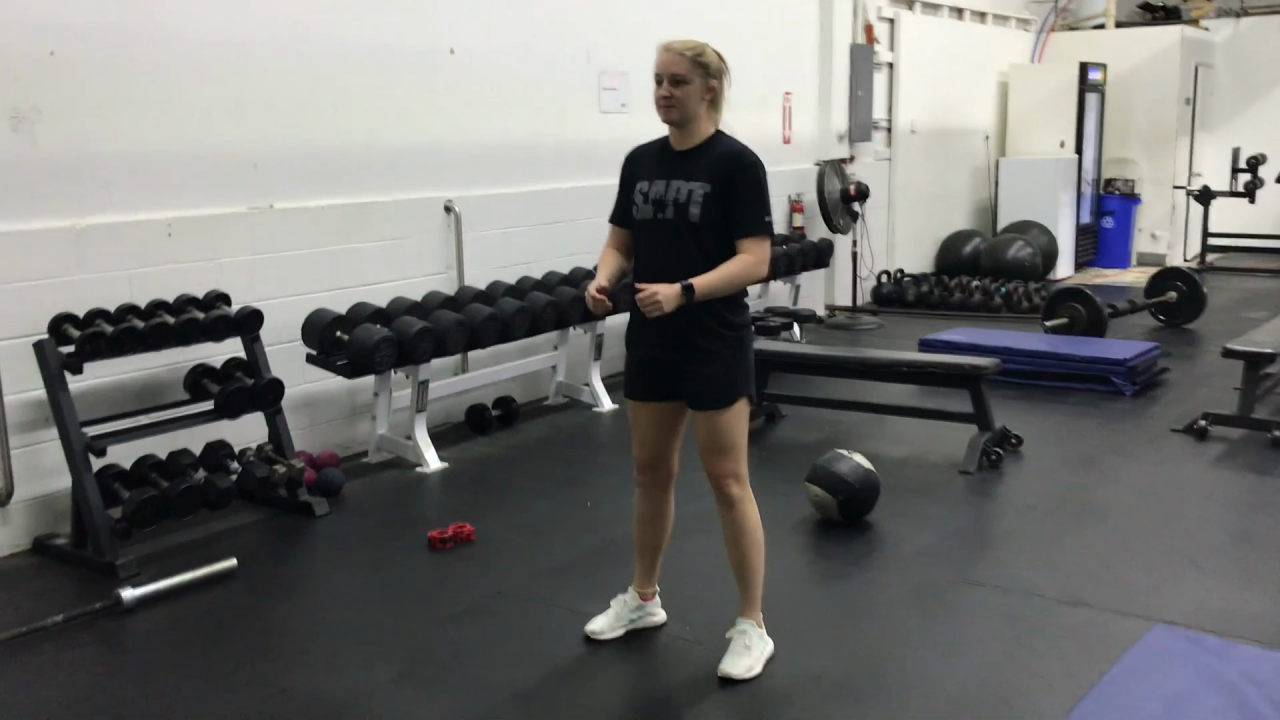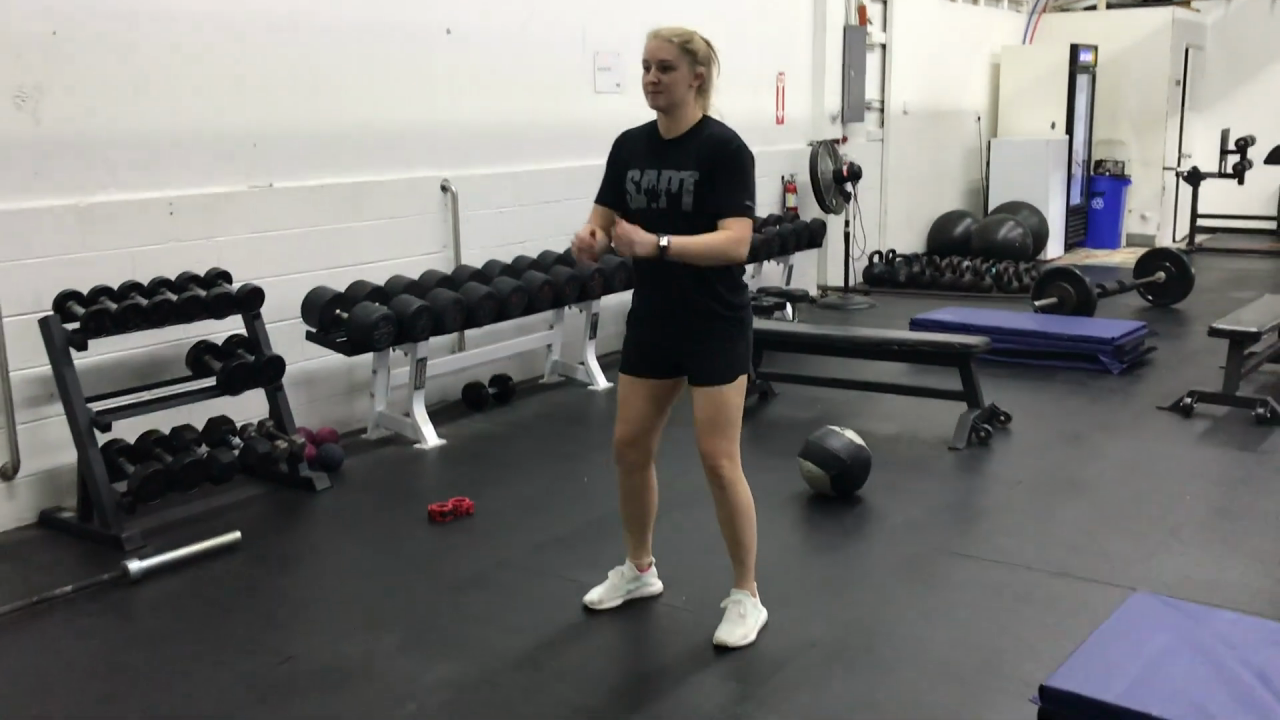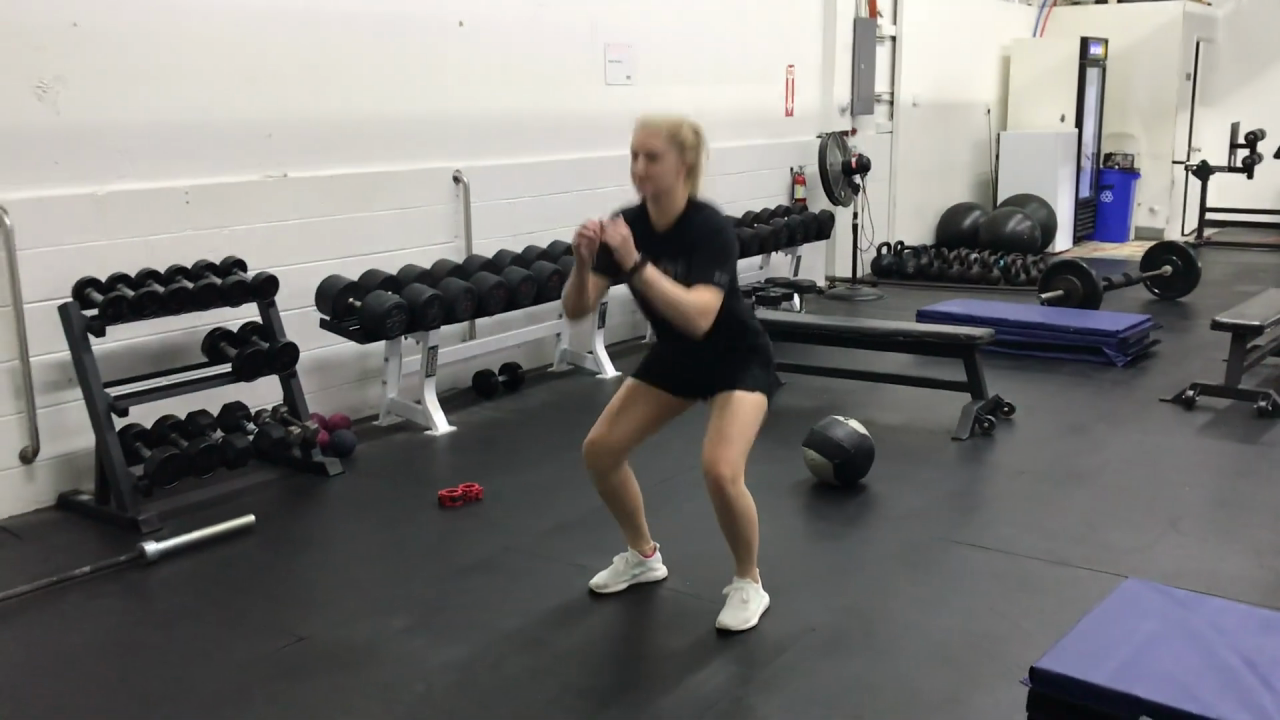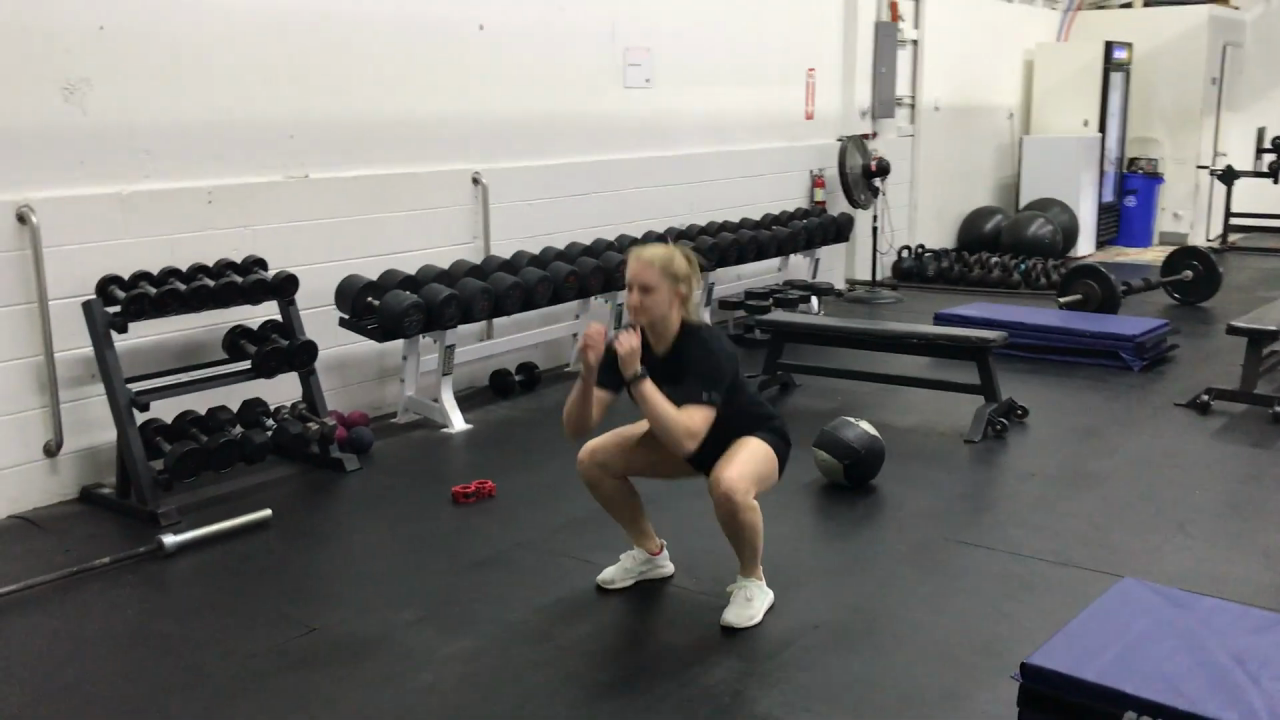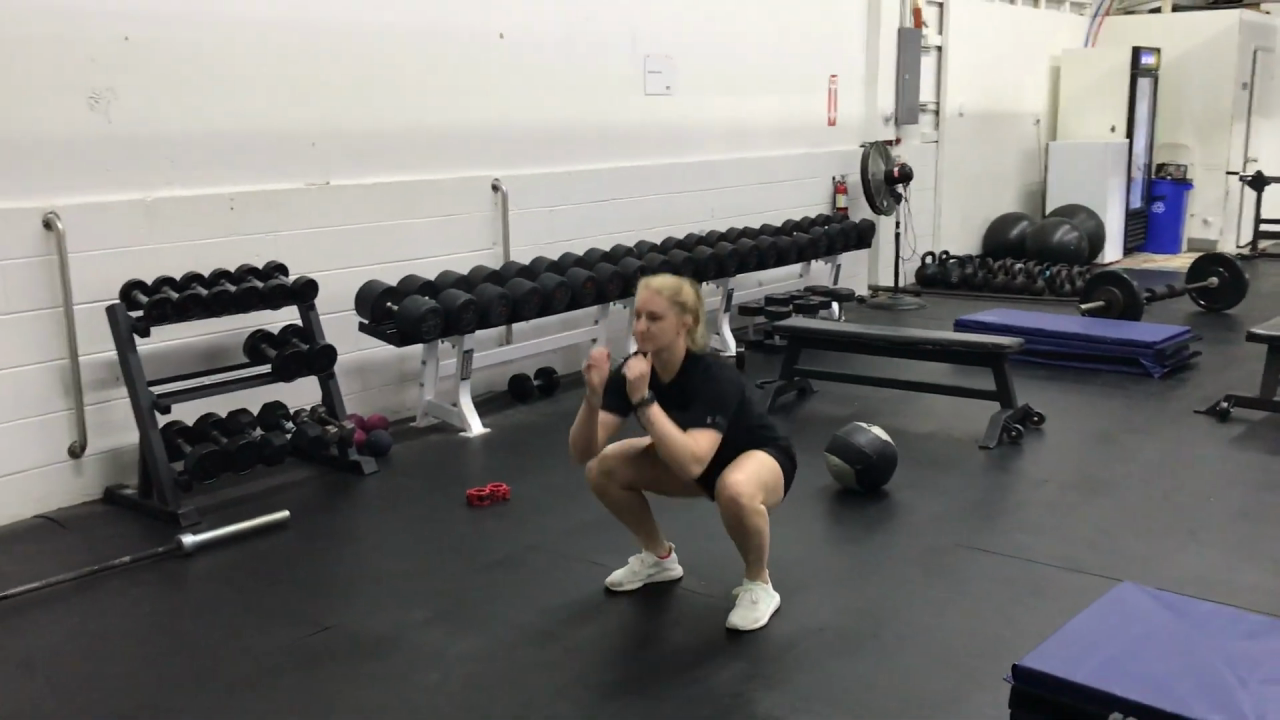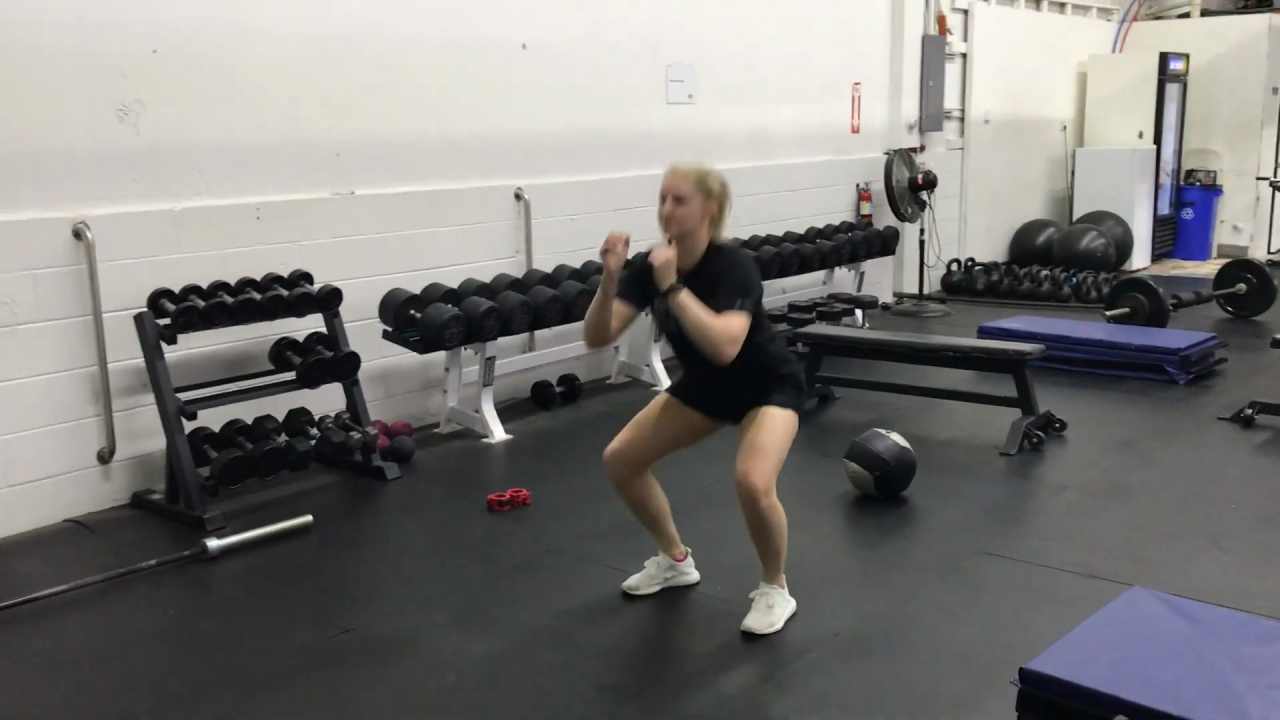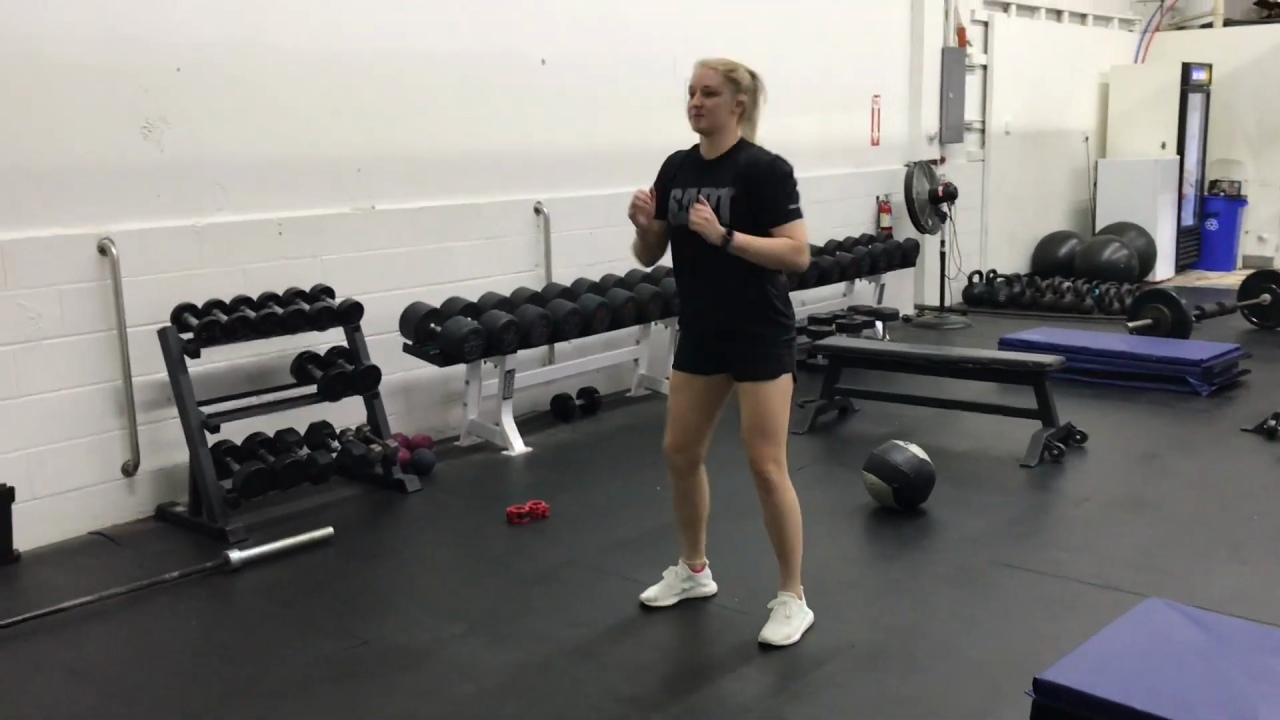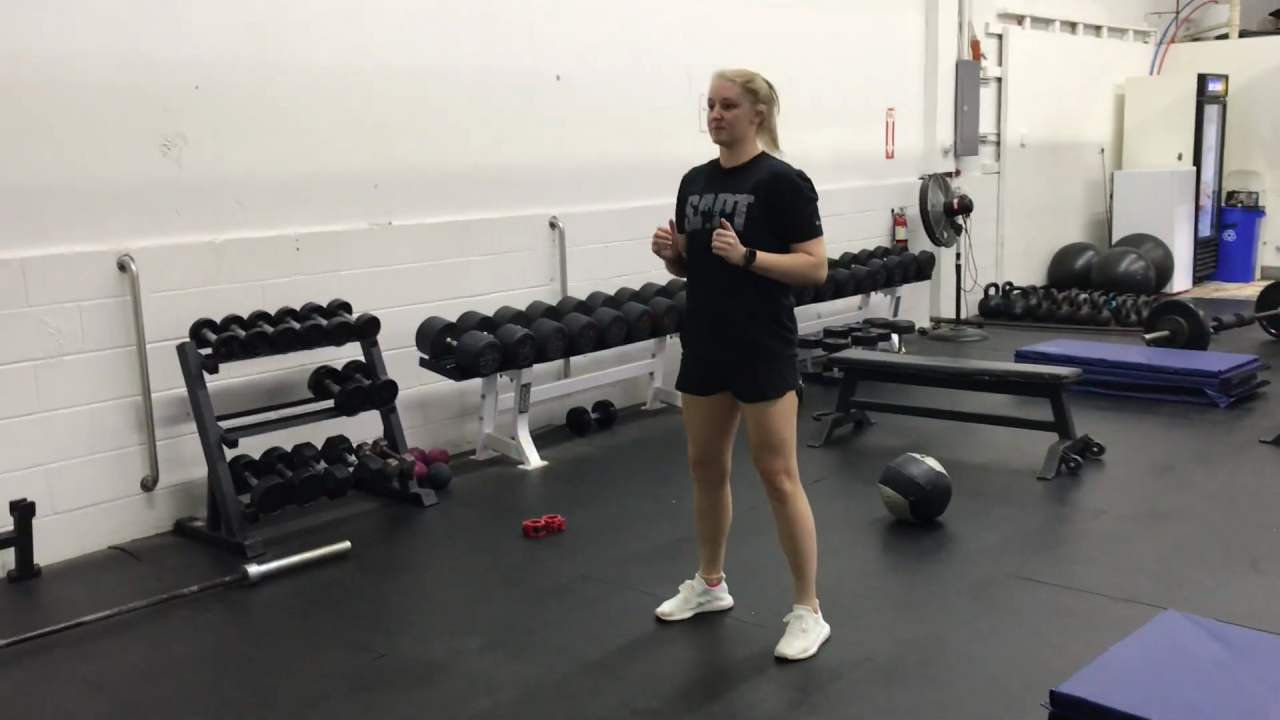
dt=0.3s
person 1, frame 1
left shoulder: (736, 163)
right shoulder: (639, 162)
left elbow: (755, 261)
right elbow: (620, 243)
left wrist: (683, 291)
right wrist: (602, 281)
left hip: (715, 346)
right hip: (649, 343)
left knee: (726, 480)
right knee: (650, 473)
left ankle: (752, 626)
right ankle: (643, 599)
person 1, frame 2
left shoulder: (724, 147)
right shoulder: (629, 146)
left elbow: (736, 245)
right elbow: (606, 227)
left wrist: (655, 243)
right wrist: (591, 239)
left hip: (716, 326)
right hip: (651, 322)
left knee: (717, 459)
right knee: (632, 448)
left ankle: (746, 596)
right ankle: (639, 570)
person 1, frame 3
left shoulder: (710, 230)
right shoulder: (626, 224)
left elbow: (698, 318)
right elbow: (577, 310)
left wrist: (636, 264)
right wrist: (582, 264)
left hip: (738, 361)
right hip: (673, 357)
left knee: (720, 470)
right knee: (598, 451)
left ankle: (748, 583)
right ankle: (643, 556)
person 1, frame 4
left shoulder: (708, 348)
right shoulder: (626, 345)
left elbow: (685, 439)
right elbow: (575, 428)
left wrist: (636, 375)
right wrist: (588, 372)
left hip: (756, 438)
left knee: (728, 486)
right knee: (593, 461)
left ankle: (751, 581)
right ankle: (650, 553)
person 1, frame 5
left shoulder: (715, 377)
right shoulder: (632, 372)
left elbow: (691, 464)
right elbow: (582, 454)
left wrist: (643, 400)
right wrist: (592, 397)
left hip: (762, 455)
left knee: (734, 490)
right knee: (603, 470)
left ankle: (758, 584)
right ankle: (659, 556)
person 1, frame 6
left shoulder: (733, 267)
right shoulder: (652, 263)
left elbow: (725, 346)
right elbow: (598, 338)
left wrist: (672, 288)
right wrist: (611, 279)
left hip: (768, 386)
right hip: (703, 385)
left knee: (751, 483)
right knee: (619, 460)
left ankle: (775, 590)
right ankle: (674, 559)
person 1, frame 7
left shoulder: (764, 168)
right shoulder: (676, 168)
left elbow: (797, 255)
right elbow: (648, 257)
left wrist: (724, 235)
right wrist: (643, 225)
left hip: (761, 337)
right hip: (700, 336)
left knee: (765, 465)
right knee: (680, 453)
left ankle: (793, 598)
right ankle: (693, 571)
person 1, frame 8
left shoulder: (783, 181)
right shoulder: (696, 180)
left elbow: (815, 268)
left wrist: (744, 254)
right wrist: (668, 250)
left hip: (762, 350)
right hip: (703, 346)
left knee: (778, 477)
right knee: (706, 469)
left ankle: (809, 611)
right ankle: (709, 585)
